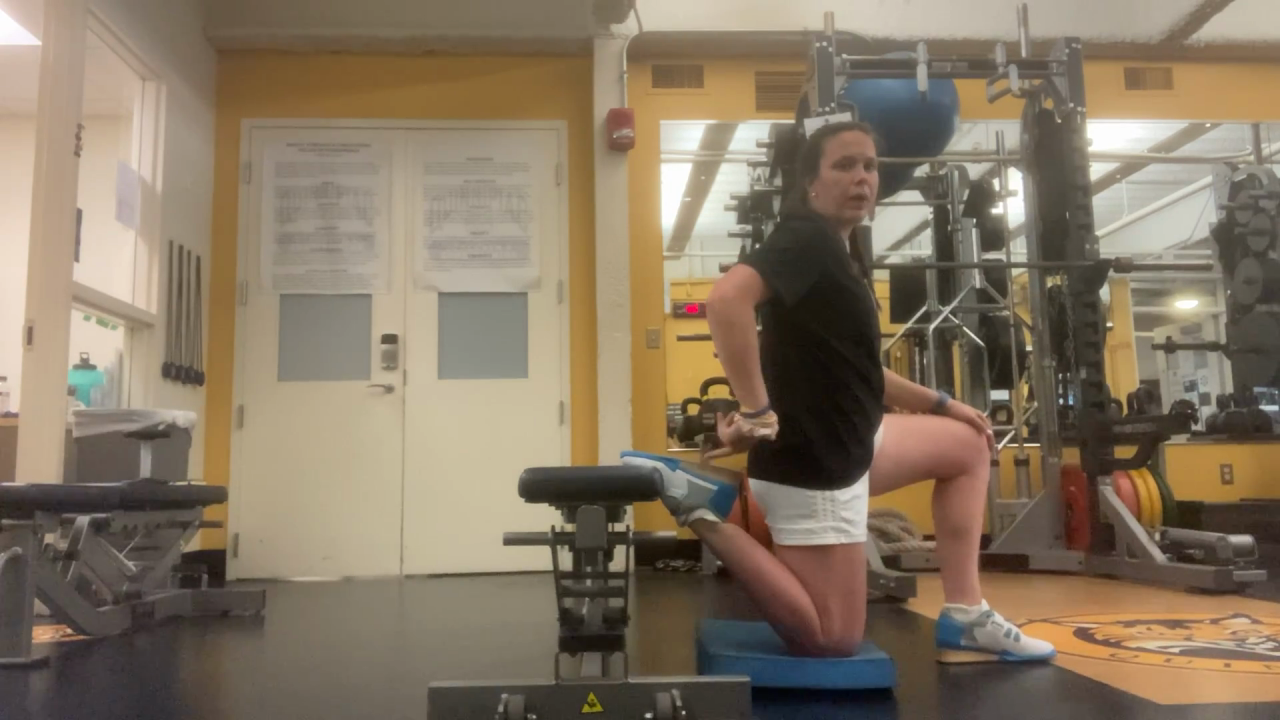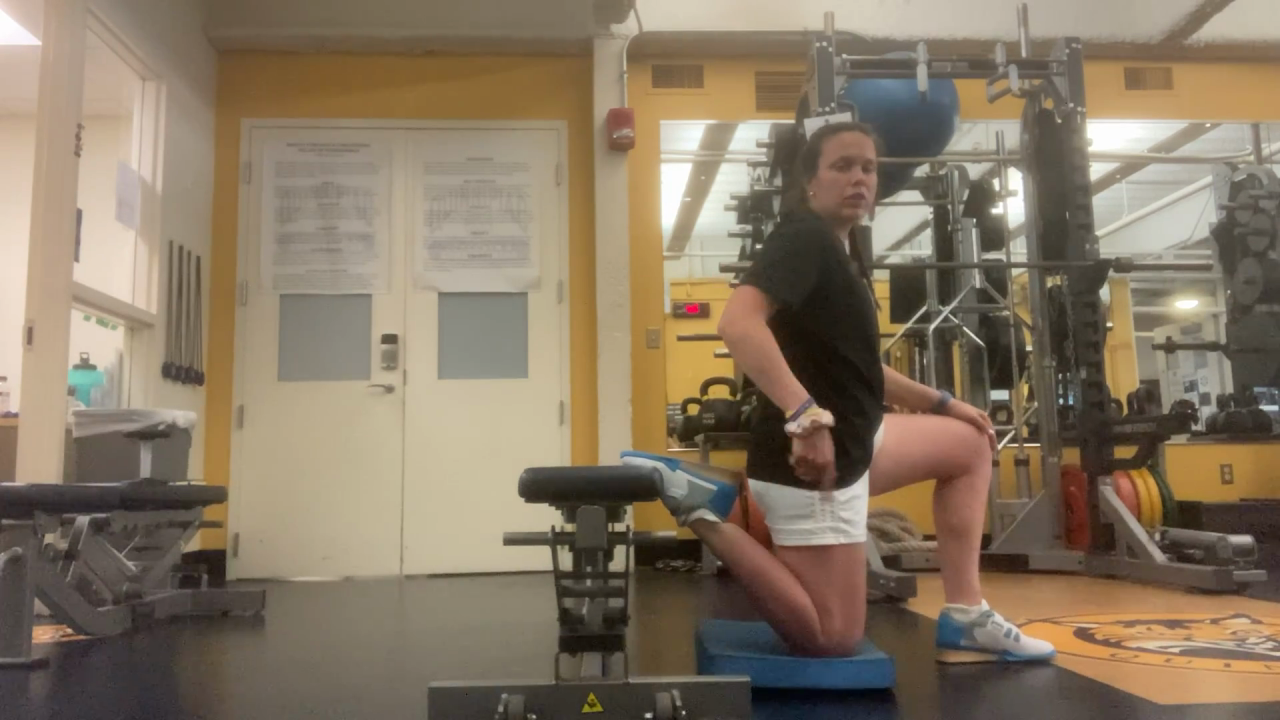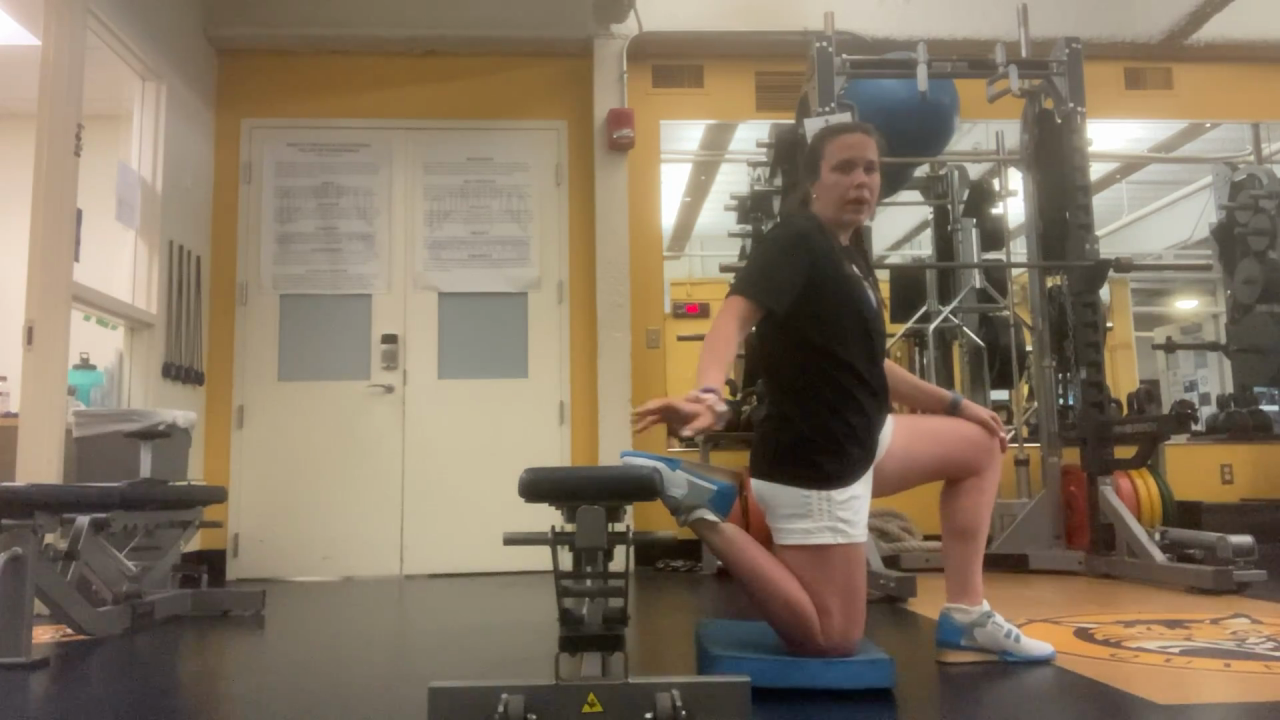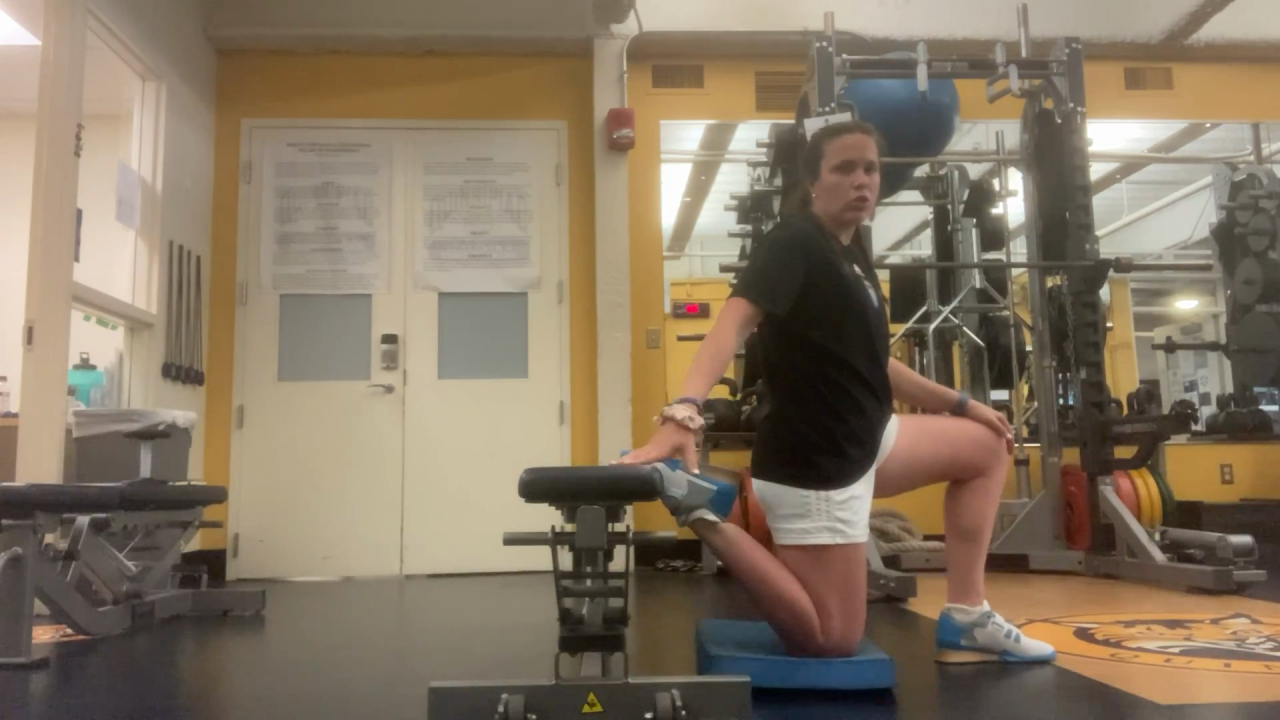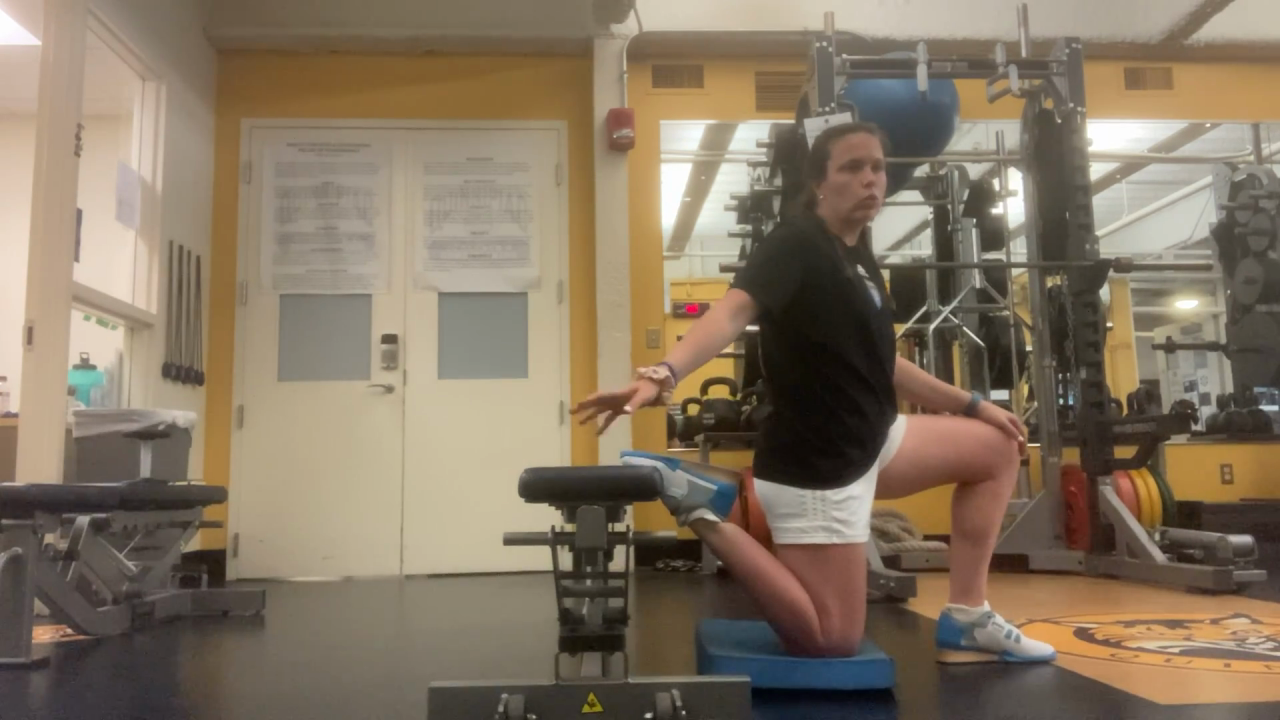
dt=0.3s
person 1, frame 1
left shoulder: (841, 251)
right shoulder: (808, 238)
right elbow: (726, 299)
left wrist: (941, 403)
right wrist: (755, 412)
left hip: (844, 441)
right hip: (808, 459)
left knee: (968, 444)
right knee: (831, 640)
left ankle: (964, 615)
right ankle: (708, 513)
person 1, frame 2
left shoulder: (841, 251)
right shoulder: (802, 239)
right elbow: (739, 320)
left wrist: (941, 403)
right wrist: (807, 416)
left hip: (850, 440)
right hip: (807, 456)
left knee: (969, 444)
right knee: (832, 639)
left ankle: (964, 616)
right ankle: (705, 513)
person 1, frame 3
left shoulder: (851, 253)
right shoulder: (795, 242)
right elbow: (731, 320)
left wrist: (953, 403)
right wrist: (708, 395)
left hip: (855, 441)
right hip: (808, 459)
left knee: (979, 445)
right knee: (832, 640)
left ankle: (965, 617)
right ankle: (706, 515)
person 1, frame 4
left shoulder: (851, 253)
right shoulder: (795, 244)
right elbow: (733, 324)
left wrist: (960, 404)
right wrist: (684, 411)
left hip: (862, 441)
right hip: (811, 460)
left knee: (986, 447)
right knee: (833, 640)
left ankle: (966, 617)
right ankle: (703, 513)
person 1, frame 5
left shoulder: (860, 255)
right shoulder: (797, 244)
left elbow: (877, 362)
right elbow: (730, 313)
left wrist: (972, 404)
right wrist: (660, 375)
left hip: (869, 439)
right hip: (812, 462)
left knee: (997, 448)
right knee: (831, 642)
left ankle: (966, 618)
right ankle: (705, 516)
